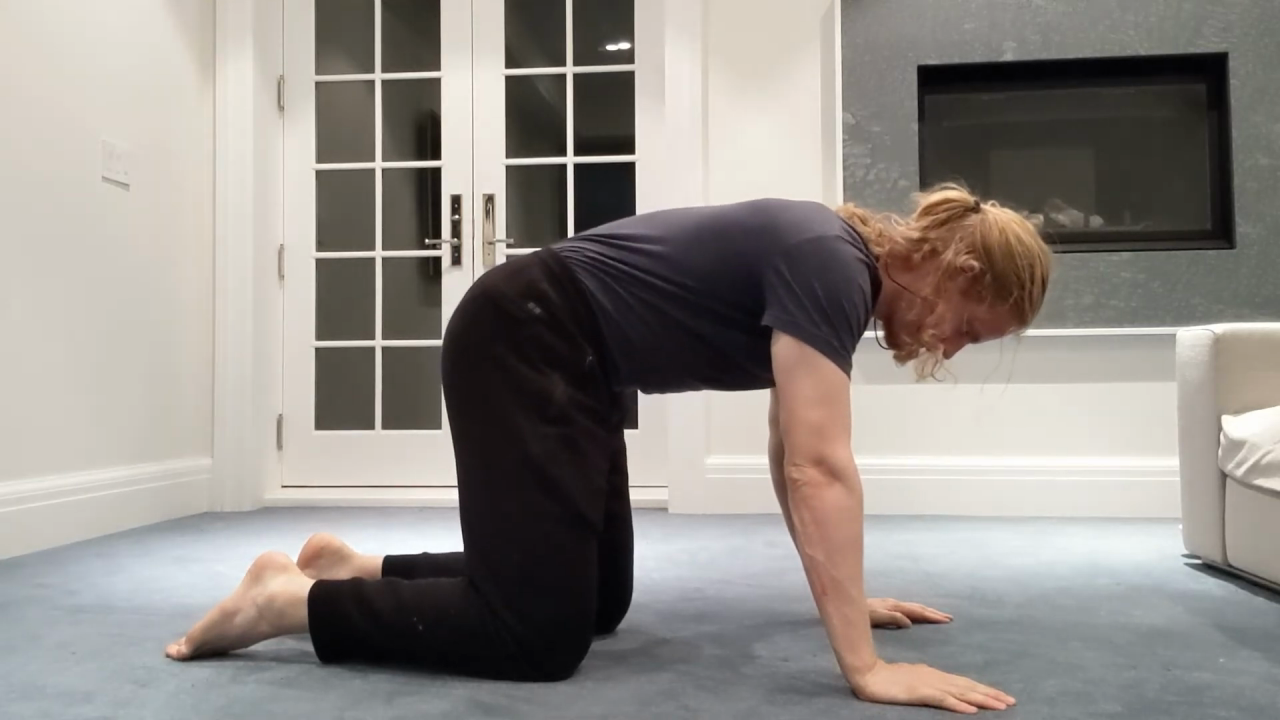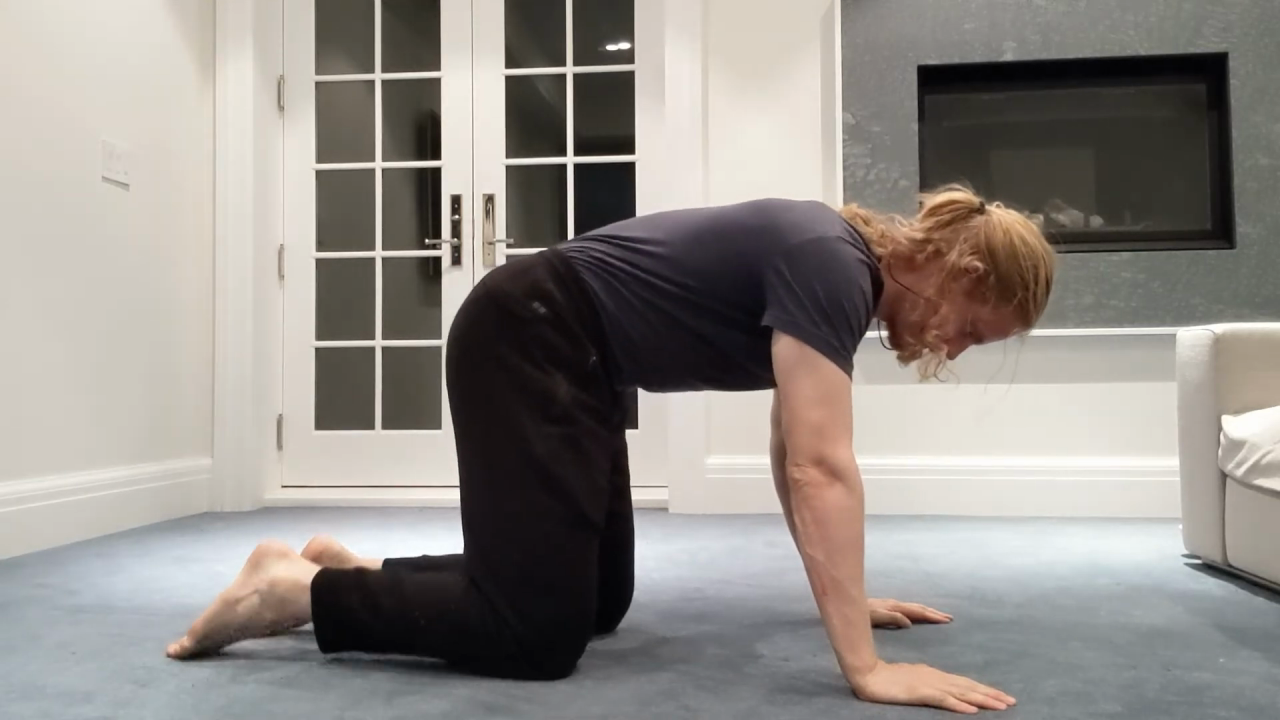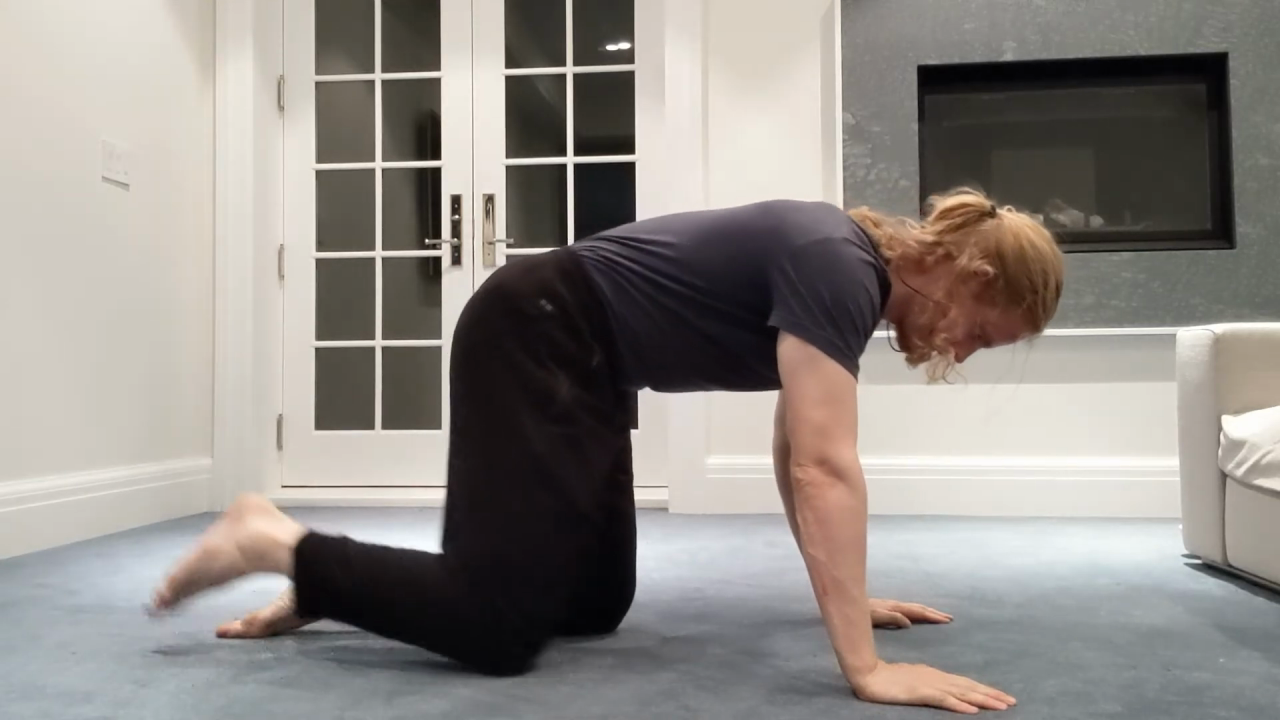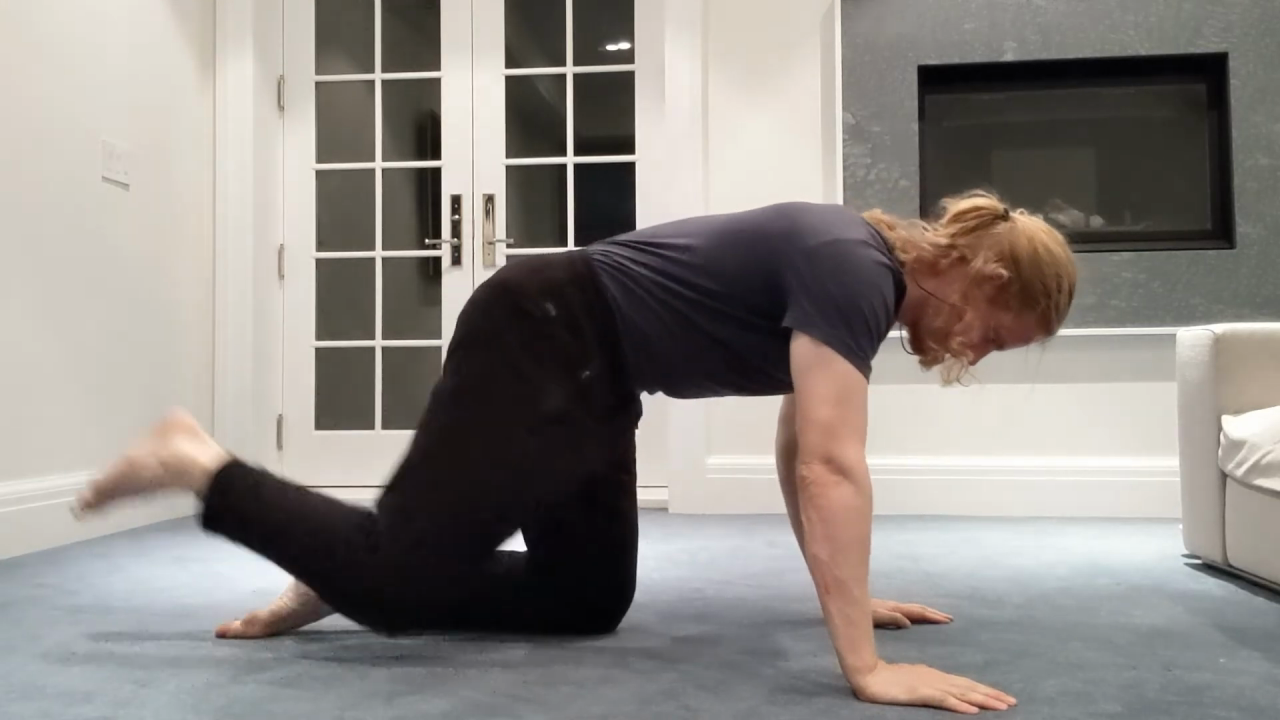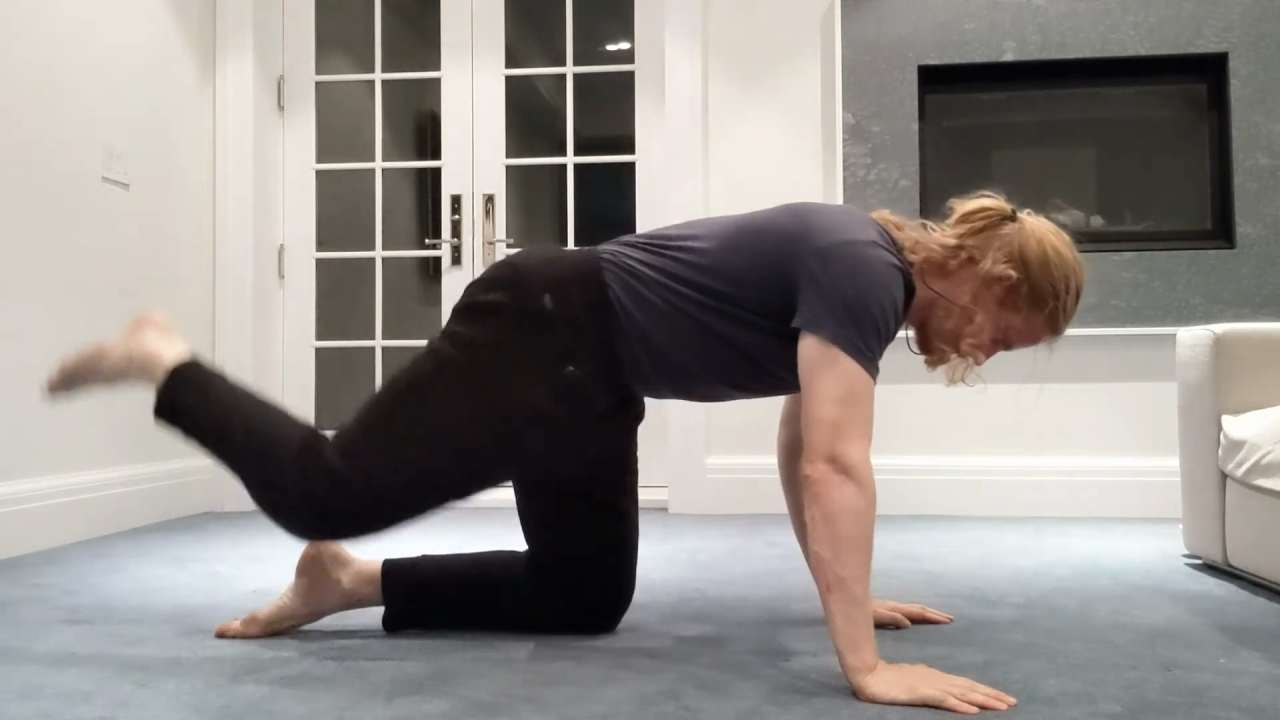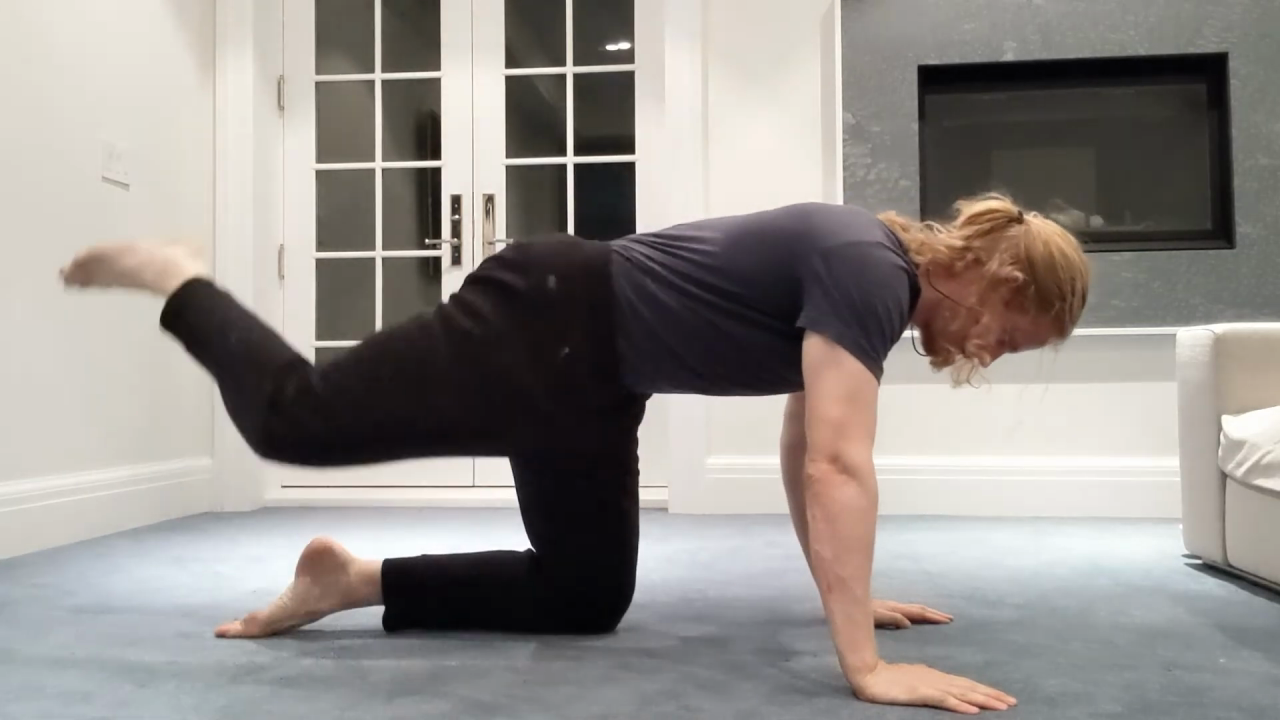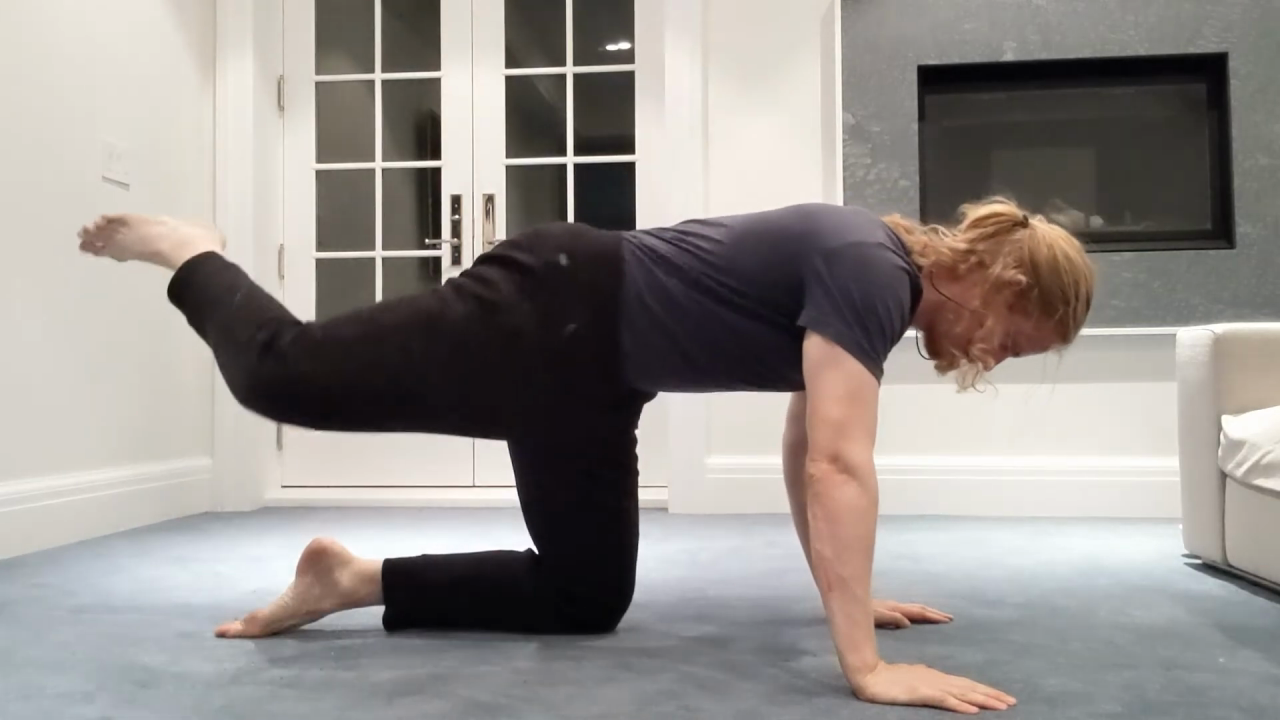
dt=0.2s
person 1, frame 1
left shoulder: (838, 275)
right shoulder: (828, 264)
left elbow: (792, 456)
right elbow: (820, 470)
left wrist: (845, 596)
left hip: (570, 361)
right hip: (521, 343)
left knee: (597, 601)
right knee: (541, 631)
left ankle: (354, 567)
right ankle: (292, 597)
person 1, frame 2
left shoulder: (843, 276)
right shoulder: (829, 266)
left elbow: (792, 454)
right elbow: (821, 469)
left wrist: (842, 594)
left hip: (574, 363)
right hip: (526, 344)
left knee: (596, 602)
right knee: (536, 633)
left ankle: (349, 569)
right ankle: (299, 585)
person 1, frame 3
left shoulder: (853, 273)
right shoulder: (833, 267)
left elbow: (795, 454)
right elbow: (826, 470)
left wrist: (844, 593)
left hip: (582, 362)
right hip: (533, 341)
left knee: (595, 600)
right knee: (499, 625)
left ankle: (340, 577)
right ankle: (275, 543)
person 1, frame 4
left shoulder: (859, 275)
right shoulder: (850, 271)
left elbow: (798, 453)
right elbow: (831, 469)
left wrist: (844, 595)
left hip: (583, 372)
right hip: (542, 340)
left knee: (588, 601)
right knee: (397, 570)
left ankle: (339, 583)
right ankle: (193, 467)
person 1, frame 5
left shoulder: (861, 275)
right shoulder: (861, 271)
left elbow: (799, 451)
right elbow: (835, 468)
left wrist: (845, 595)
left hip: (585, 382)
right hip: (542, 338)
left knee: (586, 599)
right knee: (321, 488)
left ankle: (351, 580)
right ankle: (159, 361)
person 1, frame 6
left shoulder: (865, 279)
right shoulder: (869, 272)
left elbow: (803, 452)
right elbow: (840, 468)
left wrist: (847, 595)
left hip: (583, 383)
right hip: (543, 331)
left knee: (587, 596)
right knee: (294, 417)
left ankle: (353, 576)
right ankle: (177, 278)
person 1, frame 7
left shoulder: (869, 281)
right shoulder: (869, 271)
left elbow: (805, 451)
right elbow: (841, 467)
left wrist: (847, 594)
left hip: (584, 375)
right hip: (548, 317)
left knee: (588, 597)
right knee: (287, 374)
left ankle: (355, 576)
right ankle: (189, 253)
